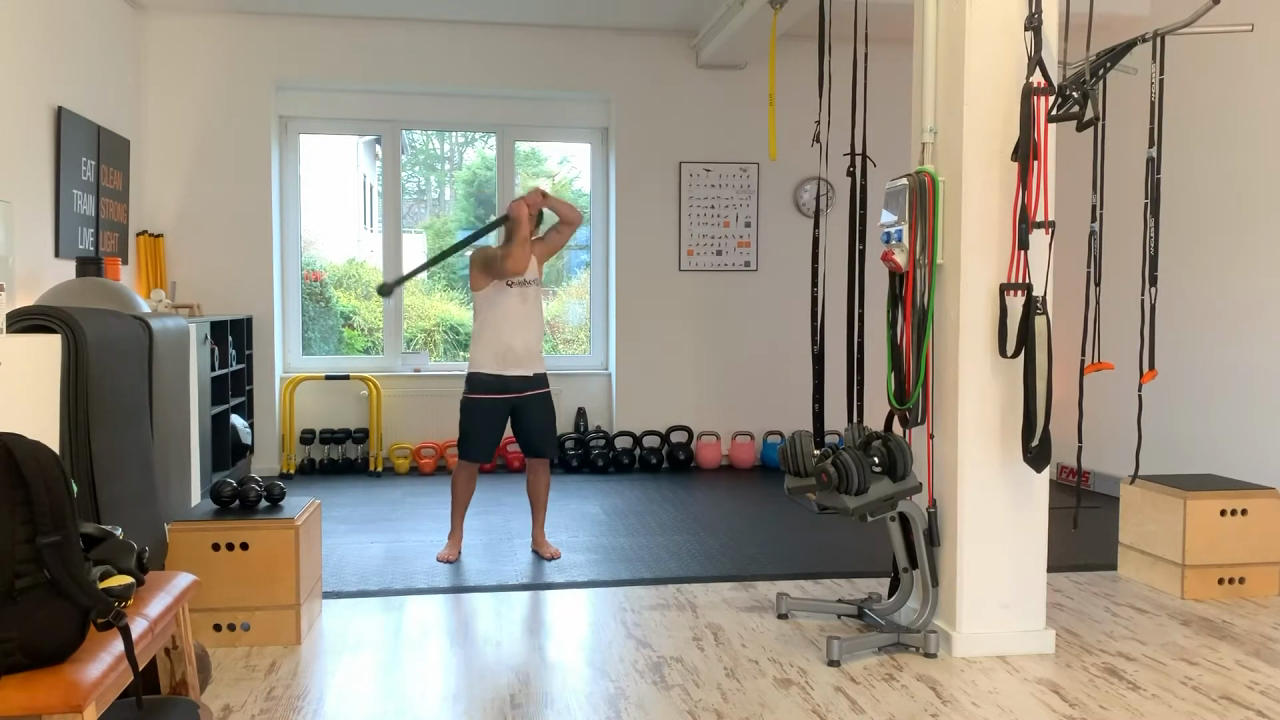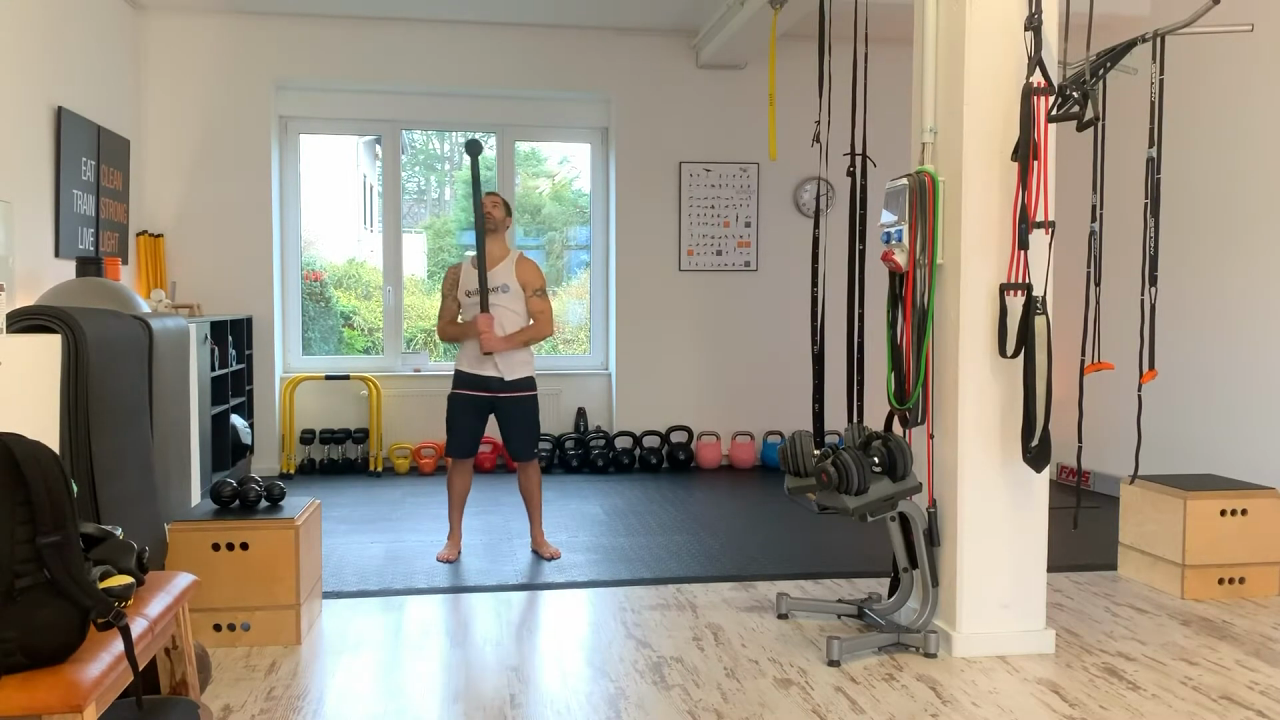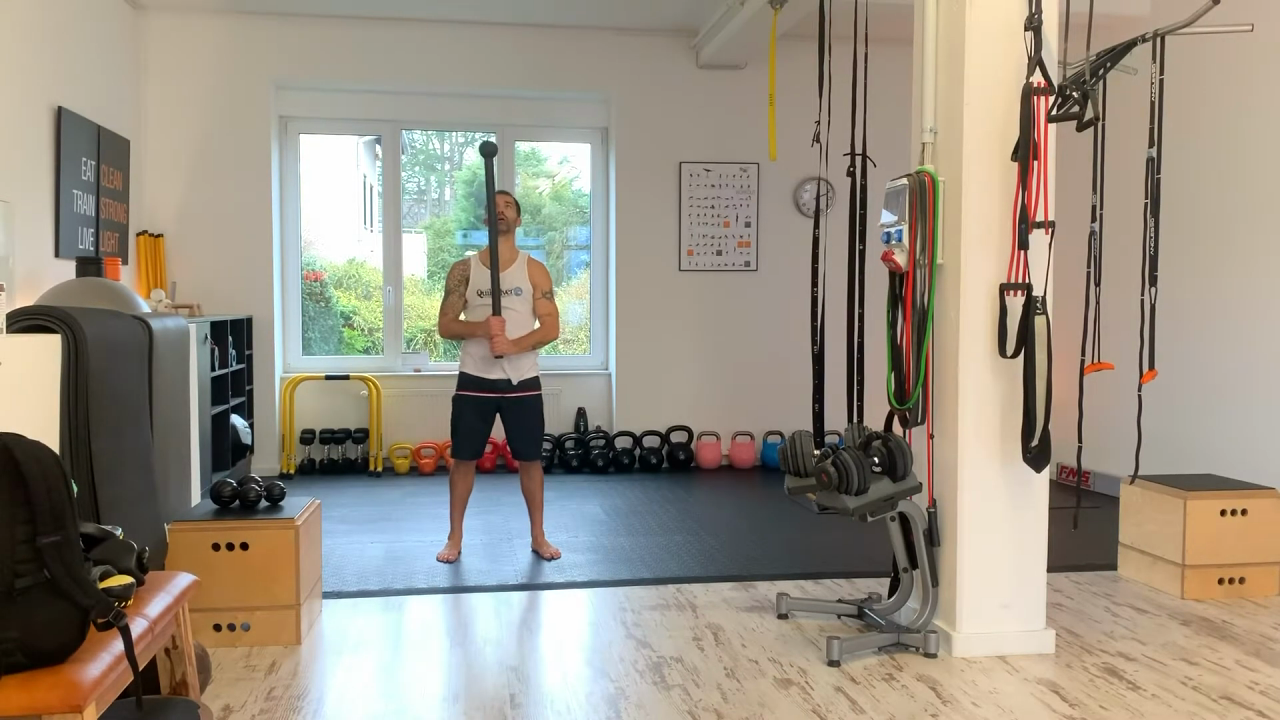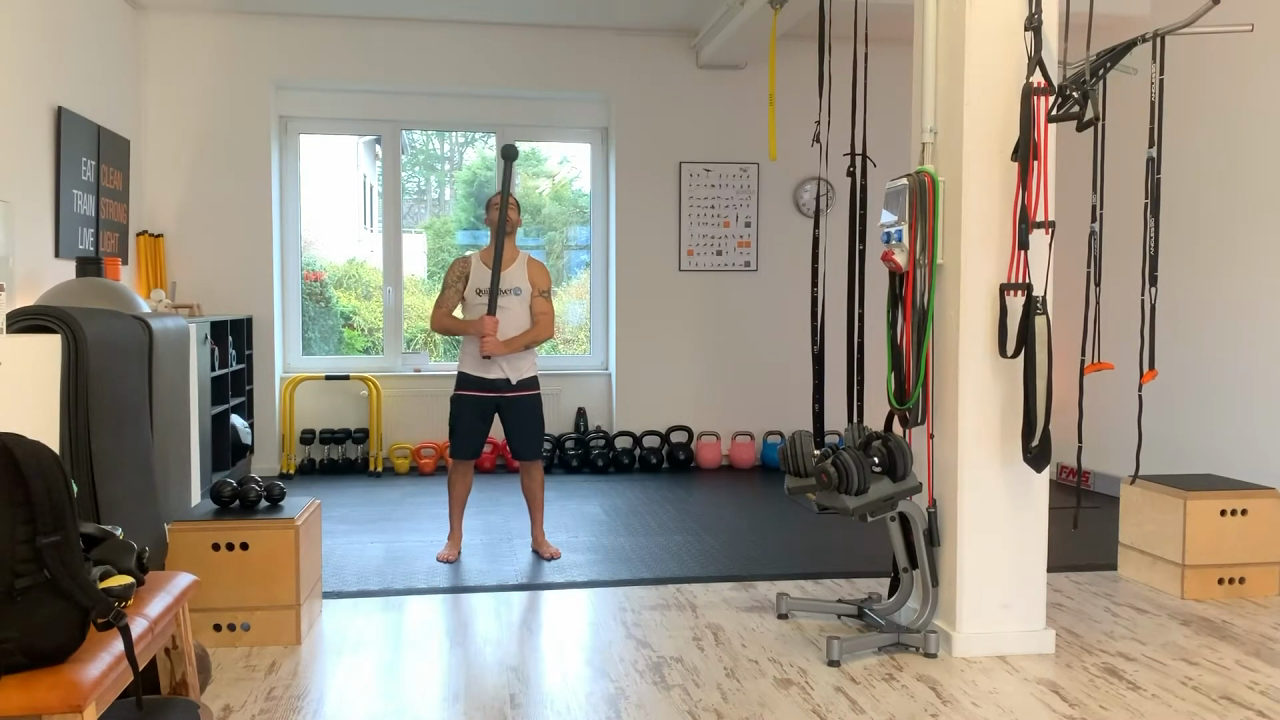
dt=0.5s
person 1, frame 1
left shoulder: (536, 255)
right shoulder: (485, 257)
left elbow: (574, 219)
right elbow: (515, 266)
left wrist: (548, 200)
right wrist: (520, 221)
left hip: (532, 380)
right hip: (487, 380)
left knee: (539, 457)
right knee: (469, 460)
left ankle: (538, 535)
right ankle: (455, 536)
person 1, frame 2
left shoulder: (524, 267)
right shoulder: (457, 273)
left elbow: (545, 325)
right elbow: (444, 329)
left wrist: (503, 341)
right wrist: (471, 328)
left hip: (516, 381)
right hip: (469, 380)
left knee: (526, 459)
right knee: (460, 458)
left ankle: (537, 535)
right ankle: (454, 537)
person 1, frame 3
left shoulder: (534, 270)
right shoulder: (463, 269)
left elbow: (551, 327)
right elbow: (446, 325)
left wrist: (514, 345)
right wrist: (481, 329)
left hip: (522, 381)
right hip: (475, 381)
left knee: (530, 459)
right knee: (464, 459)
left ankle: (538, 536)
right ankle: (455, 537)
person 1, frame 4
left shoulder: (534, 269)
right shoulder: (464, 267)
left elbow: (545, 327)
right elbow: (438, 320)
left wrist: (503, 346)
right wrist: (474, 326)
left hip: (521, 380)
right hip: (474, 380)
left knee: (530, 459)
right knee: (463, 459)
left ankle: (538, 536)
right ankle: (455, 537)
